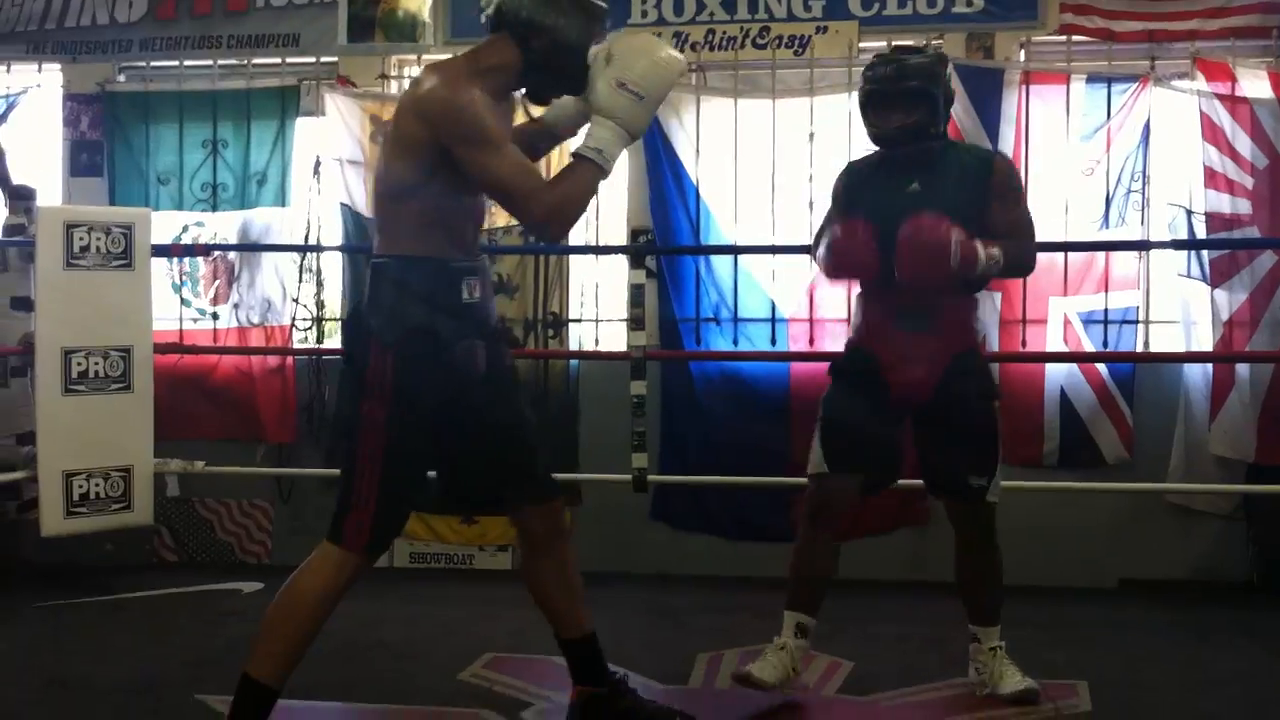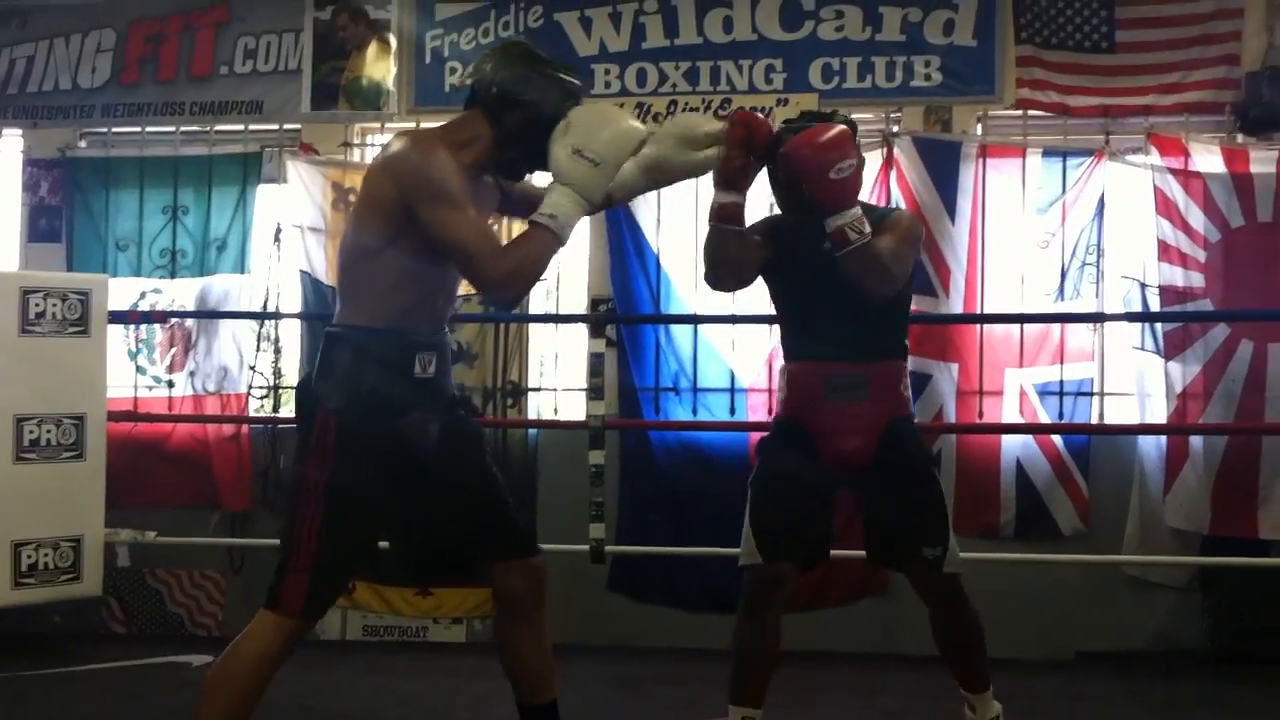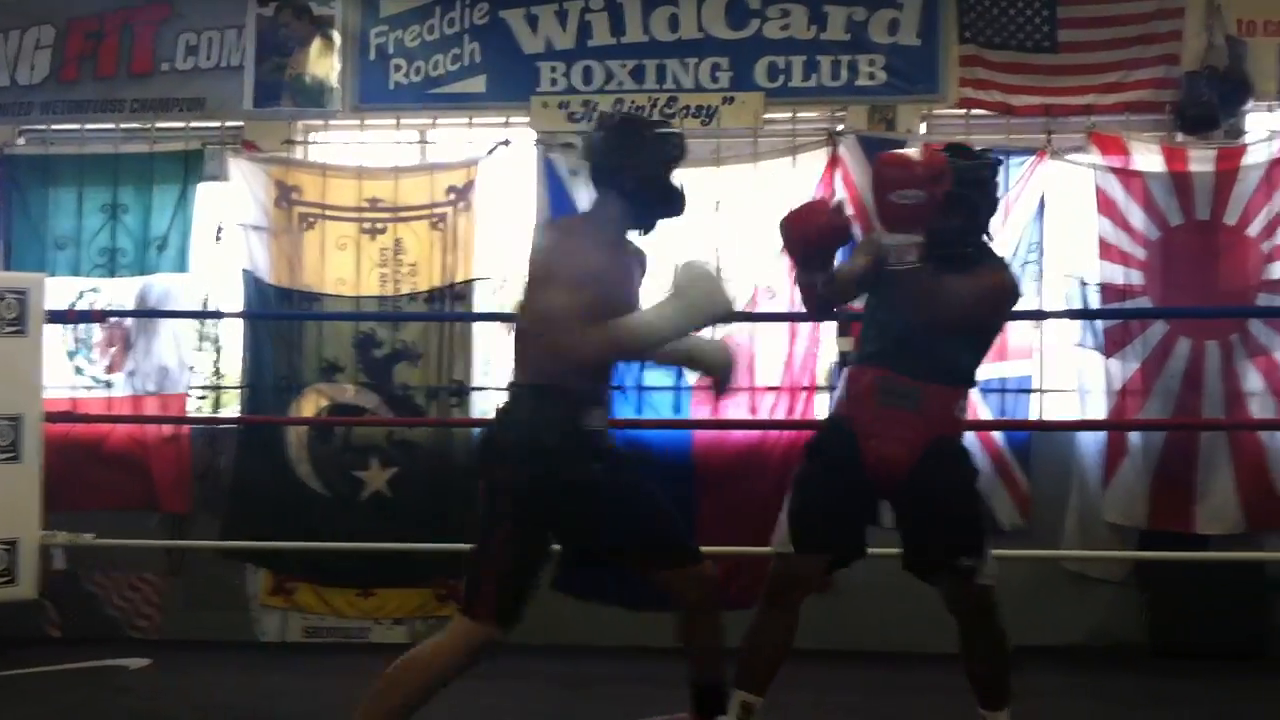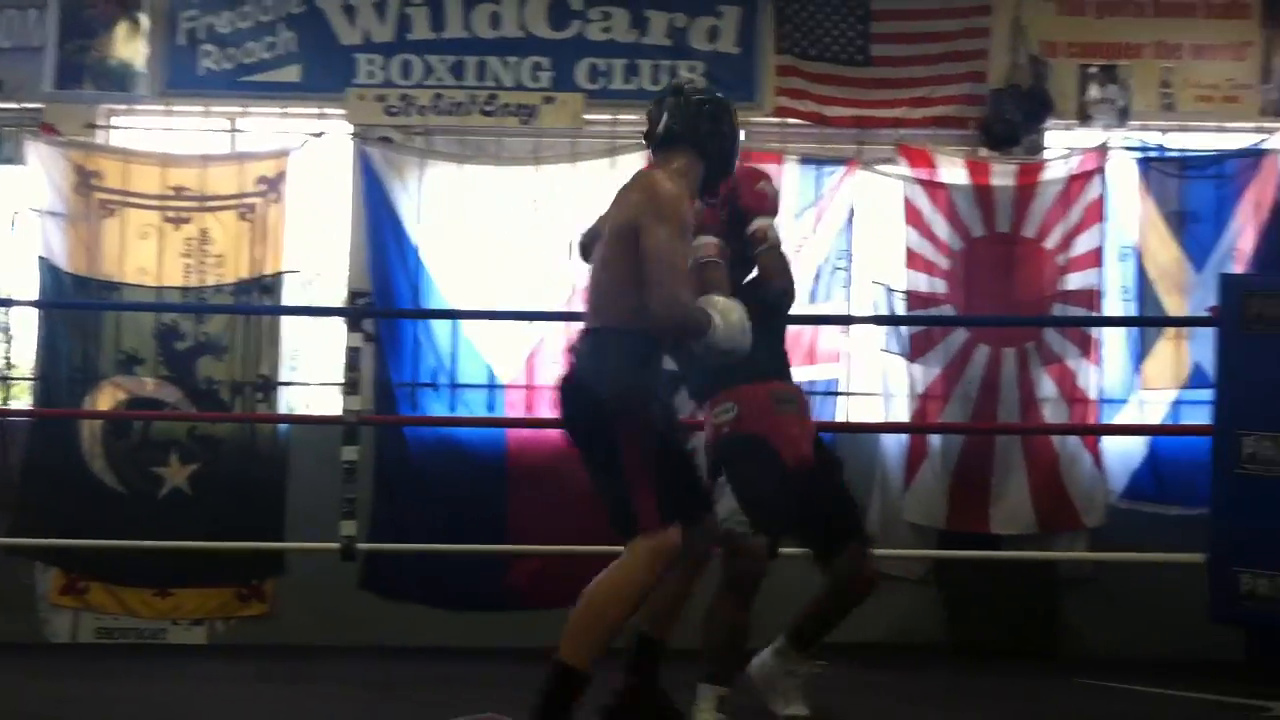
dt=0.7s
person 1, frame 1
left shoulder: (484, 94)
right shoulder: (451, 92)
left elbow: (520, 143)
right elbow: (547, 215)
left wrist: (589, 107)
right wrist: (616, 122)
left hip: (464, 324)
right hip: (408, 327)
left knee: (541, 514)
right knee: (357, 542)
person 1, frame 2
left shoulder: (476, 176)
right shoulder: (421, 158)
left elbow: (544, 205)
right elbow: (503, 282)
left wrist: (651, 166)
right wrist: (573, 190)
left hip: (424, 397)
right hip: (359, 399)
left knee: (520, 573)
right knee: (294, 609)
person 1, frame 3
left shoulder: (620, 253)
right shoulder: (571, 242)
right elbow: (572, 353)
left wrist: (688, 349)
right wrist: (660, 323)
left hip: (584, 450)
right hip: (535, 445)
left knee: (697, 583)
right knee: (478, 630)
person 1, frame 4
left shoulder: (636, 194)
right shoulder: (668, 196)
left elbow: (591, 248)
right elbow: (669, 306)
right wrist: (717, 325)
left hip: (616, 382)
right hip: (607, 384)
left knee: (691, 529)
right knee: (654, 546)
person 2, frame 1
left shoulder: (988, 171)
right shoulder: (860, 175)
left elbow: (1022, 256)
right elbow: (834, 254)
left wrist: (967, 256)
right wrist: (835, 251)
left hip: (953, 360)
right hip: (872, 358)
left knee: (973, 508)
right knee: (827, 499)
left ankle: (988, 652)
right ankle: (792, 643)
person 2, frame 2
left shoulder: (897, 224)
right shoulder: (775, 234)
left elbow: (881, 282)
right elbow: (723, 275)
left wrist: (838, 204)
right wrist: (730, 186)
left hip: (885, 428)
right hip: (802, 429)
left knee: (940, 580)
right knee: (764, 580)
person 2, frame 3
left shoulder: (994, 279)
right shoulder: (884, 249)
left elbow: (922, 306)
right elbow: (821, 301)
left wrist: (902, 231)
right wrist: (807, 257)
left hip: (930, 447)
right hip: (853, 433)
left knee: (972, 596)
right knee: (790, 575)
person 2, frame 4
left shoulder: (762, 291)
left elbow: (781, 293)
left wrist: (760, 219)
right wrist: (705, 237)
left hip: (799, 443)
right hip: (742, 444)
left knee: (856, 573)
right knee: (745, 564)
left ankle: (778, 663)
